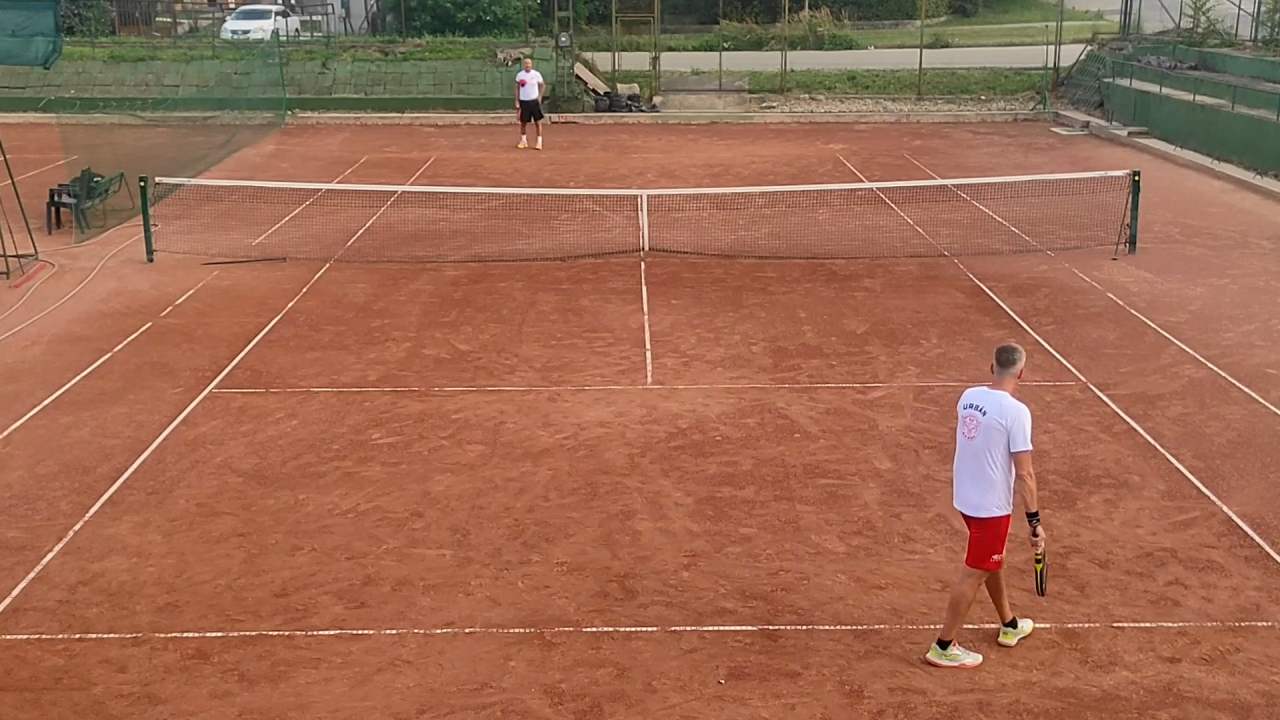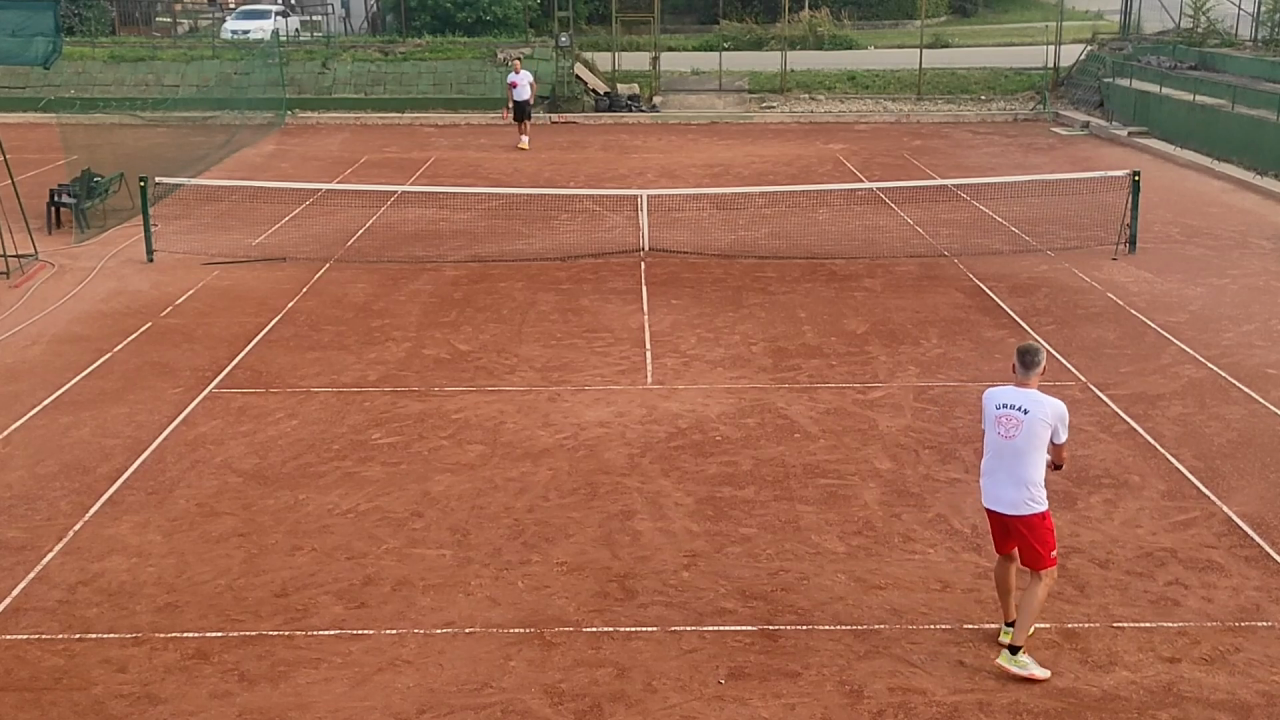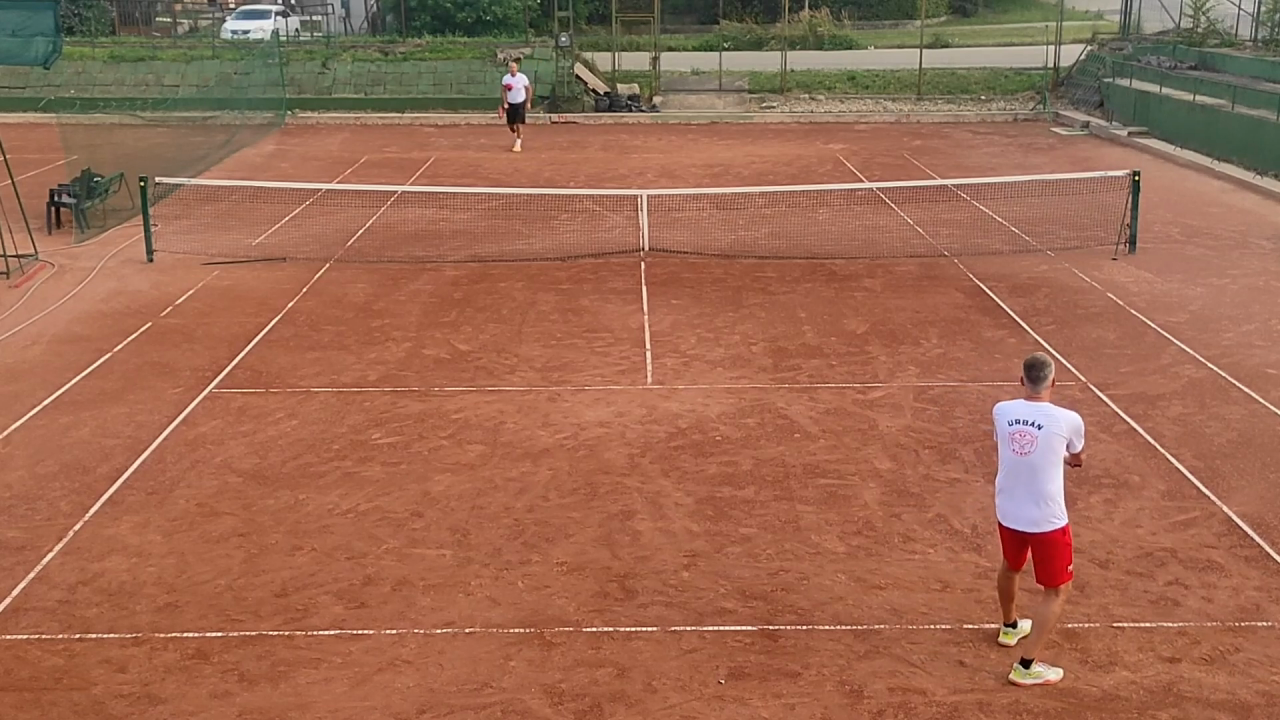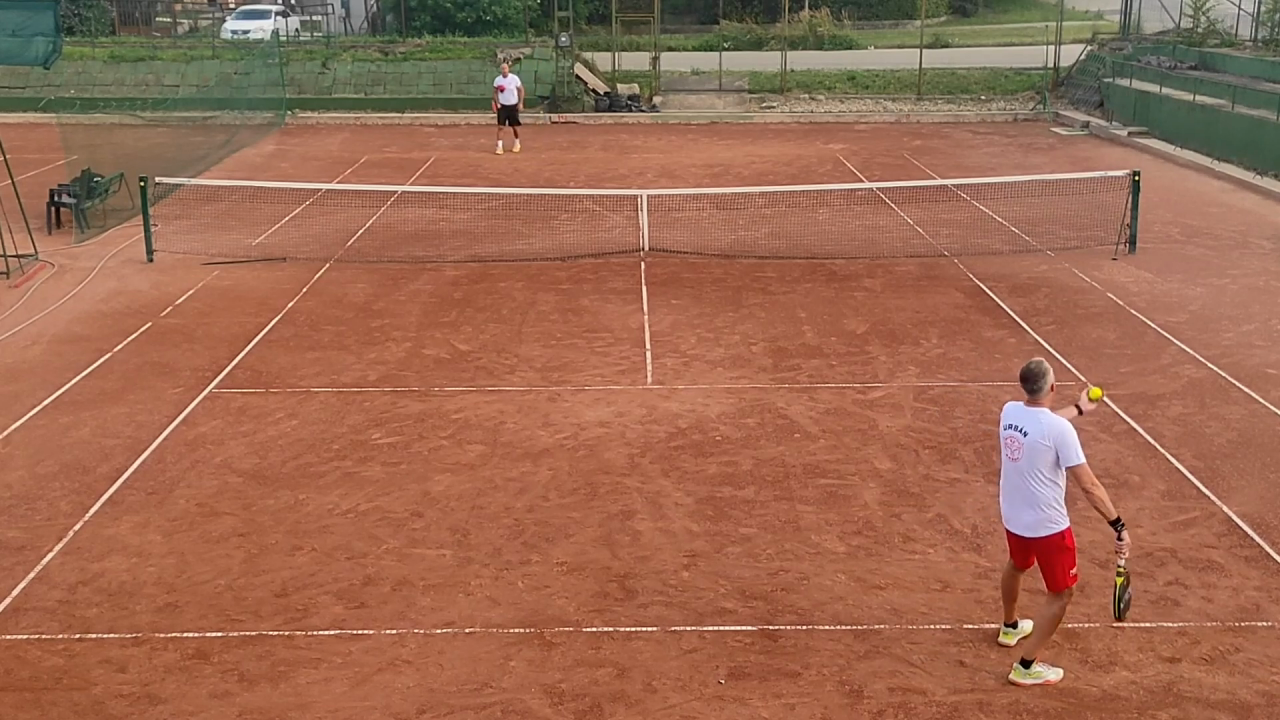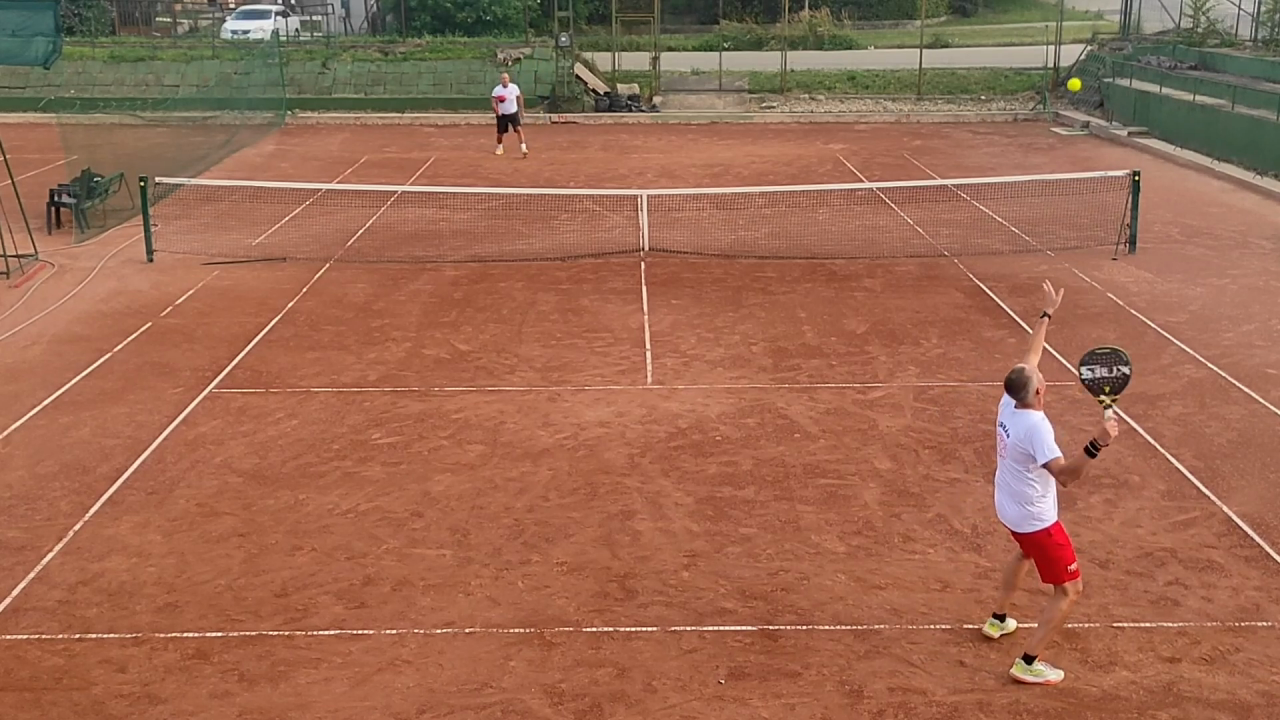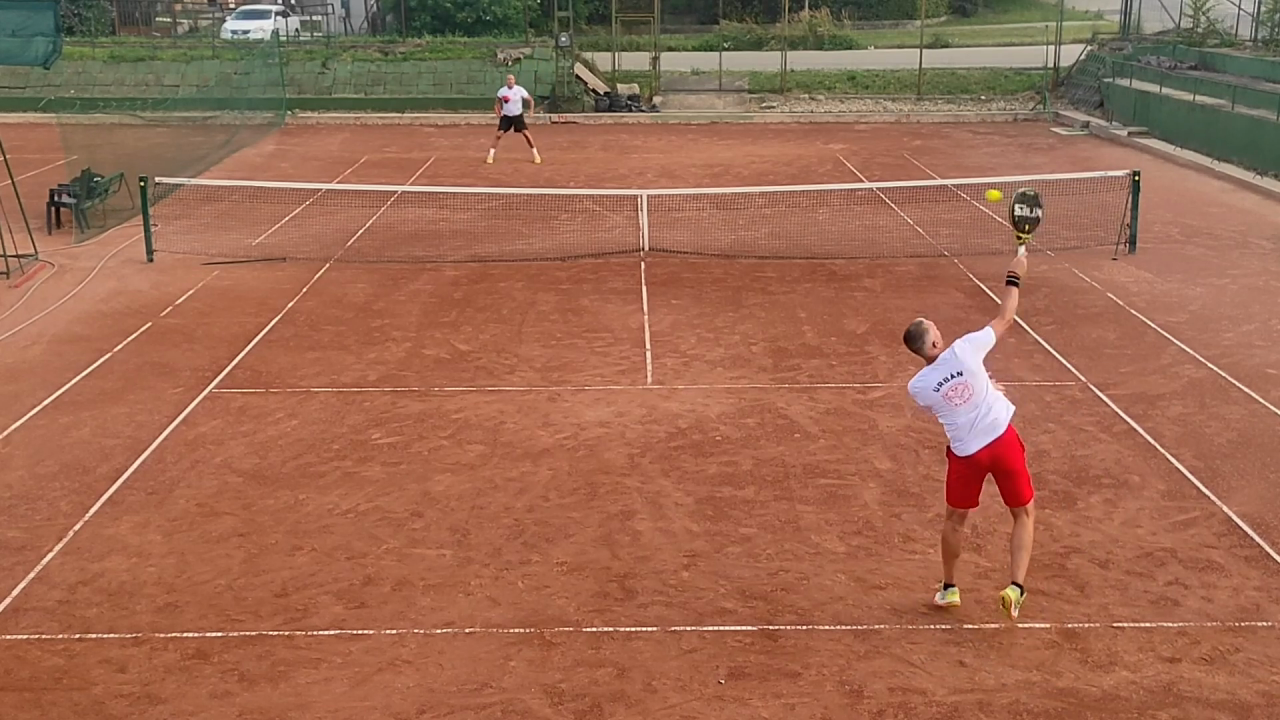
dt=0.5s
person 1, frame 1
left shoulder: (968, 397)
right shoulder: (1016, 411)
right elbow: (1024, 474)
right wrist: (1034, 519)
left hip: (966, 497)
right hip: (992, 505)
left knee: (992, 562)
right knee: (975, 574)
left ankle: (1009, 625)
right ankle: (943, 647)
person 1, frame 2
left shoulder: (991, 397)
right shoulder: (1053, 408)
right elbow: (1060, 455)
left hip: (992, 497)
right hip: (1028, 504)
left knee: (1007, 557)
right knee: (1044, 575)
left ankle: (1011, 625)
right ankle: (1014, 651)
person 1, frame 3
left shoulder: (1001, 411)
right shoulder: (1068, 420)
right elbow: (1077, 459)
left hip: (1007, 514)
right hip: (1048, 520)
left knee: (1010, 567)
right knee: (1057, 591)
left ankle: (1010, 626)
right ankle: (1025, 666)
person 1, frame 4
left shoulder: (1009, 411)
right shoulder: (1060, 430)
right elbow: (1088, 485)
left wrist: (1079, 407)
right wrist: (1118, 527)
left hip: (1012, 518)
right hip: (1048, 525)
left knee: (1016, 566)
right knee: (1062, 594)
left ankle: (1010, 627)
right ankle: (1026, 667)
person 1, frame 5
left shoulder: (1008, 404)
right shoulder: (1036, 427)
left elbow: (1030, 357)
right elbow: (1066, 475)
left wrist: (1047, 314)
right wrist: (1097, 445)
left hip: (1008, 509)
right hip: (1035, 518)
left knee: (1028, 553)
right knee: (1068, 590)
left ankle: (997, 618)
right ankle: (1028, 663)
person 1, frame 6
left shoulder: (917, 387)
right shoulder: (964, 350)
right elbow: (1006, 318)
right wrist: (1013, 277)
left hip: (965, 454)
right hip: (1001, 441)
left knee: (954, 520)
right knee: (1024, 515)
left ankle: (949, 589)
right ankle: (1015, 587)
